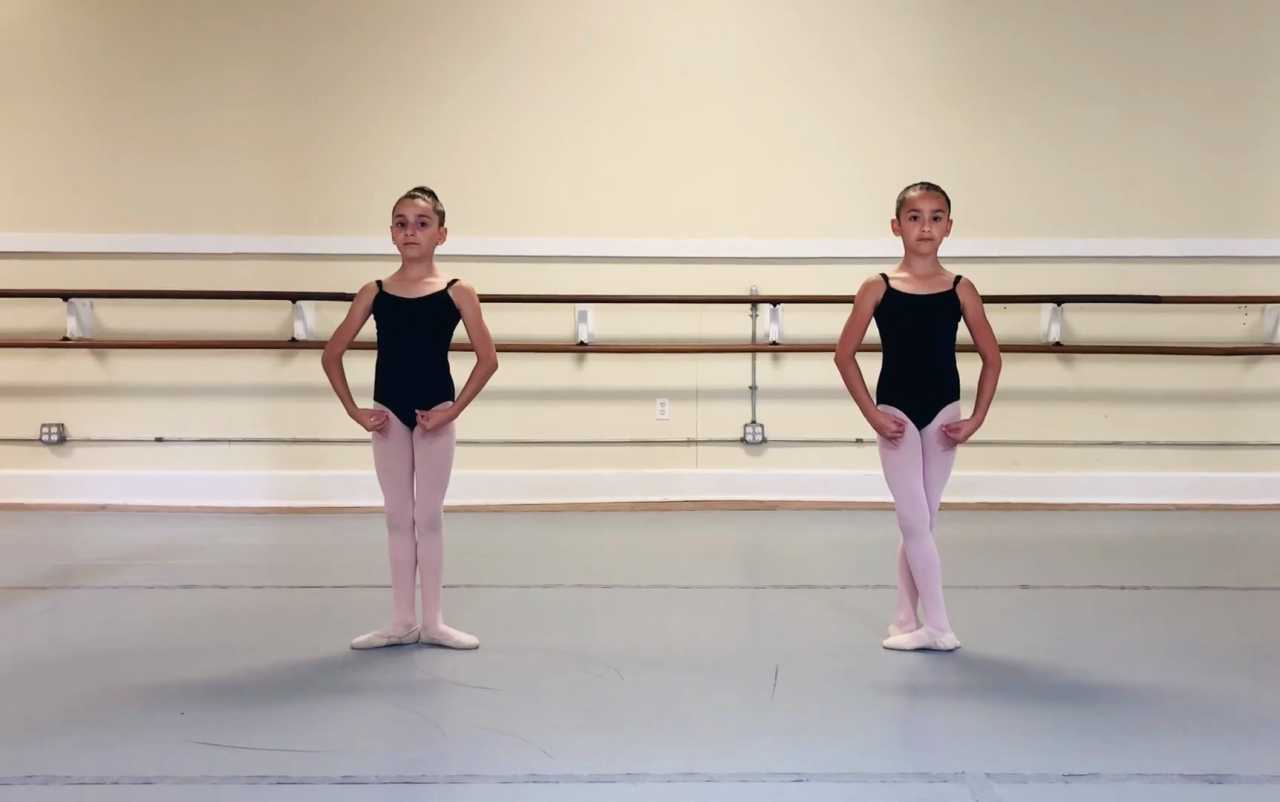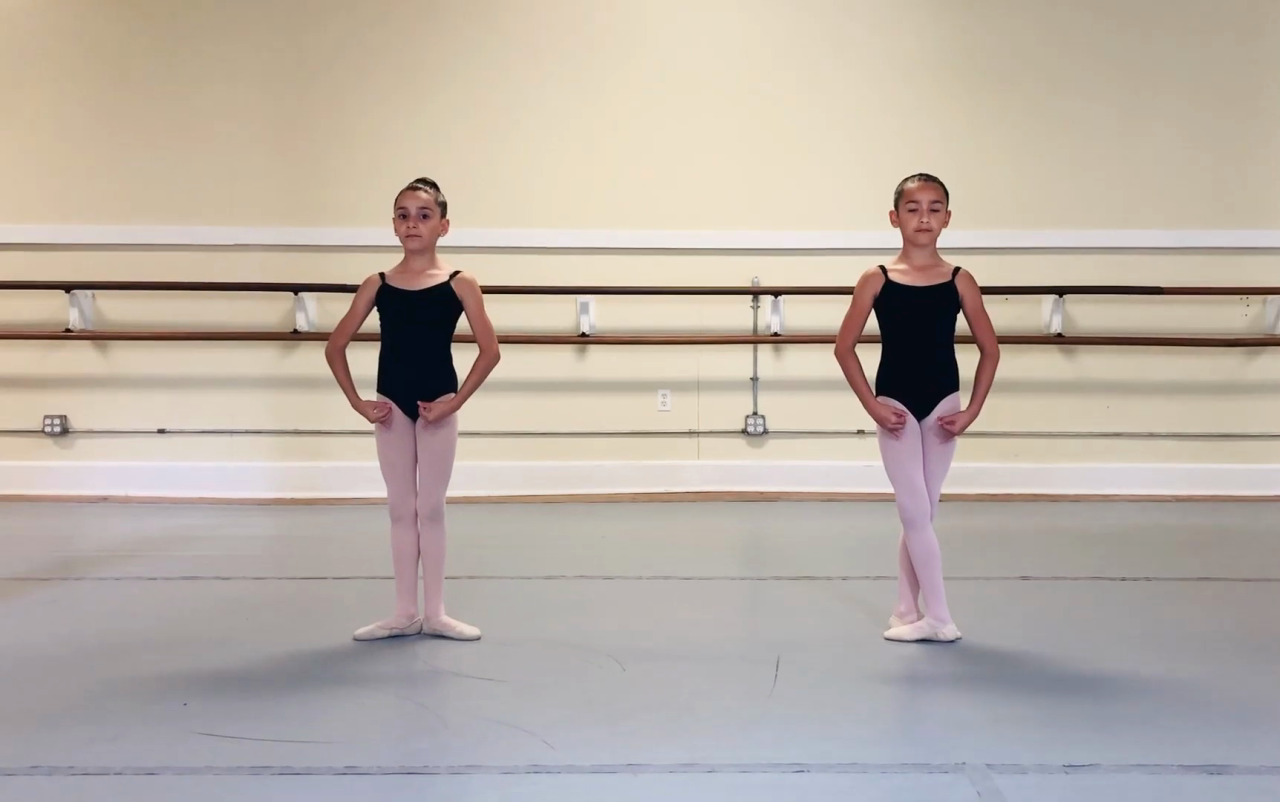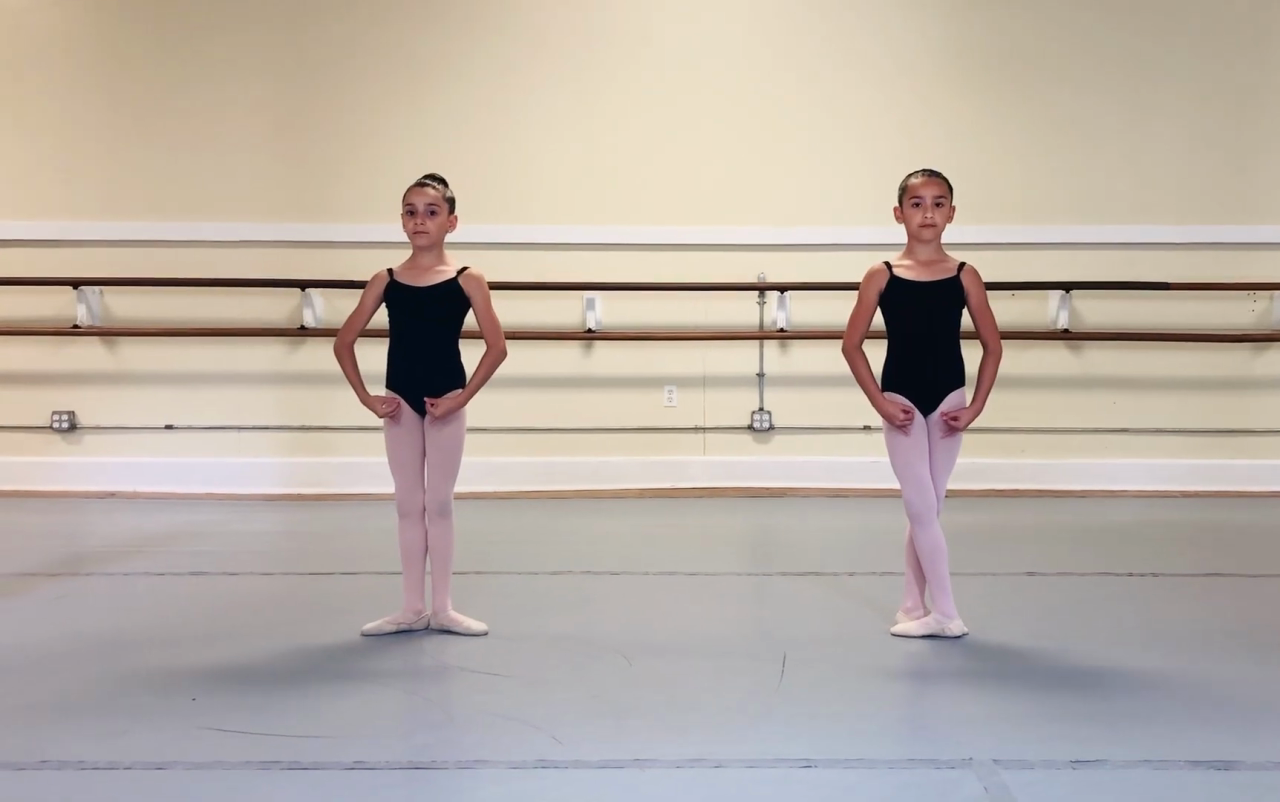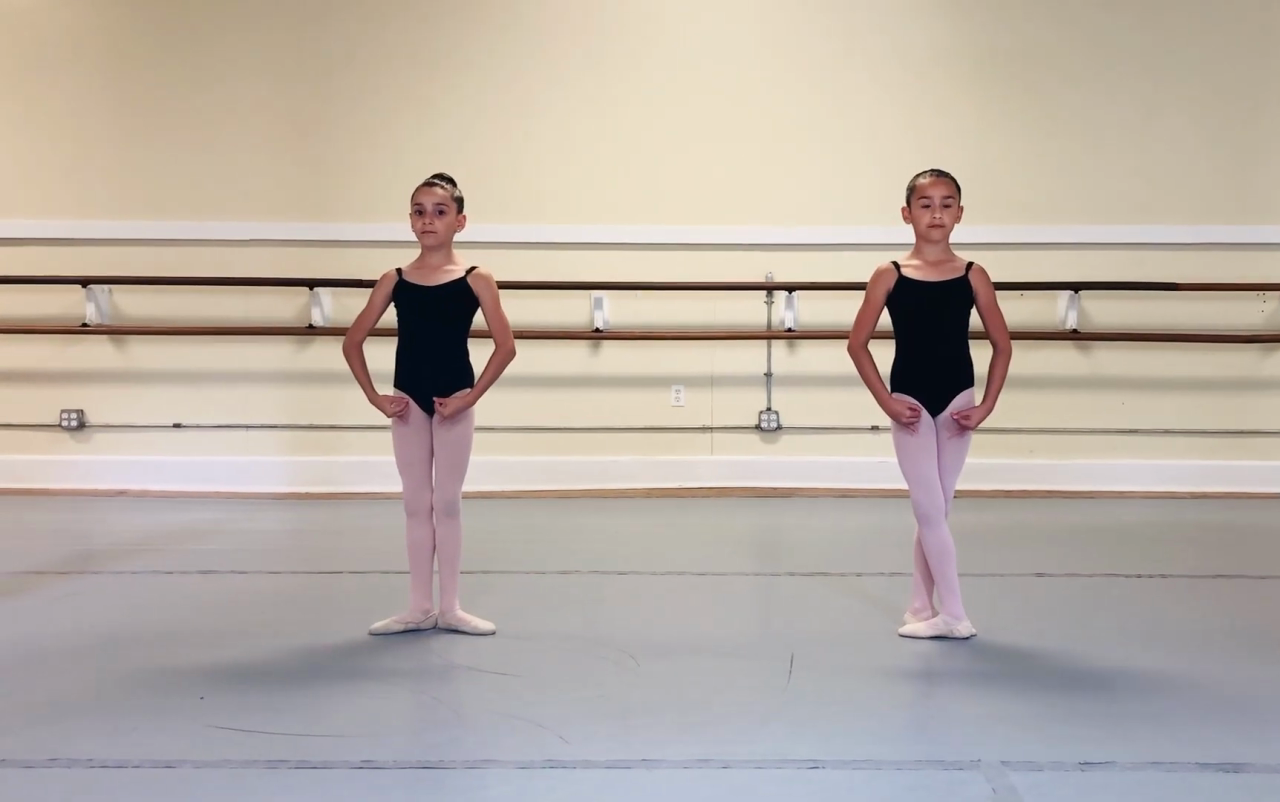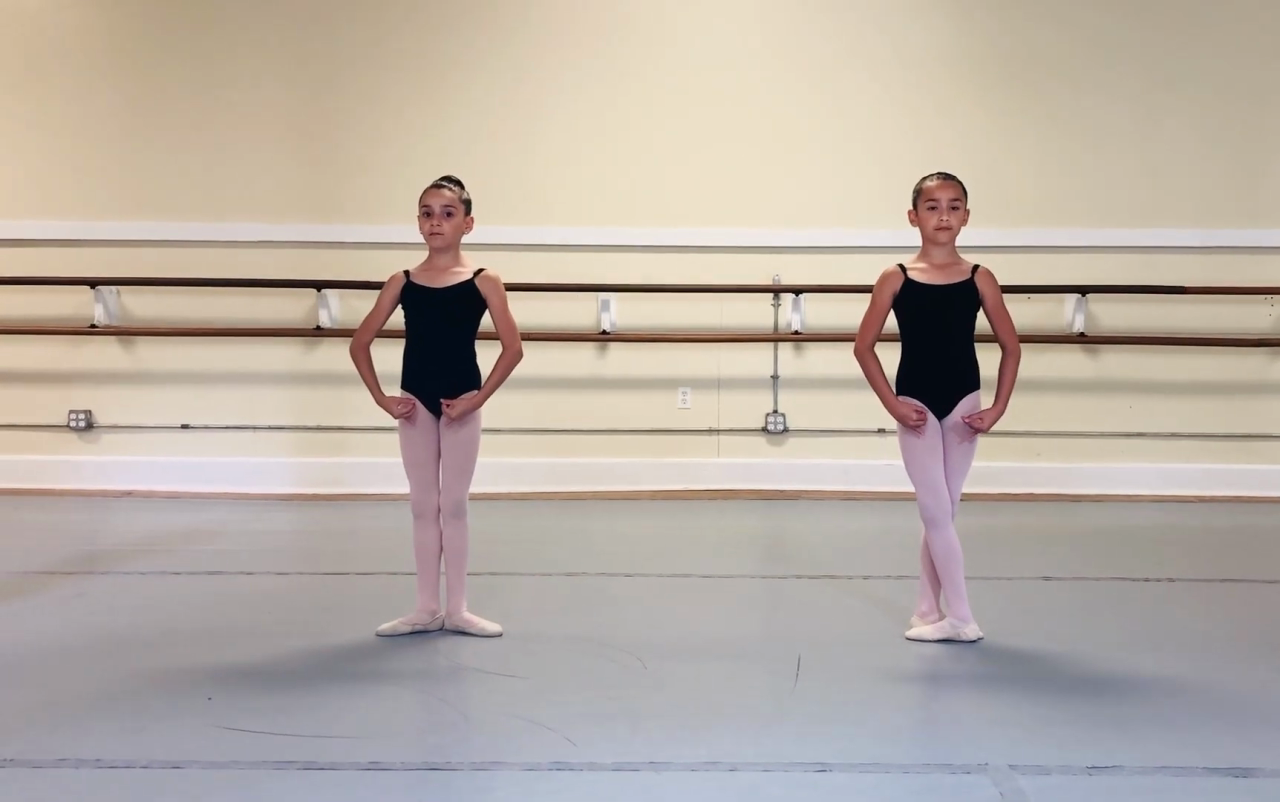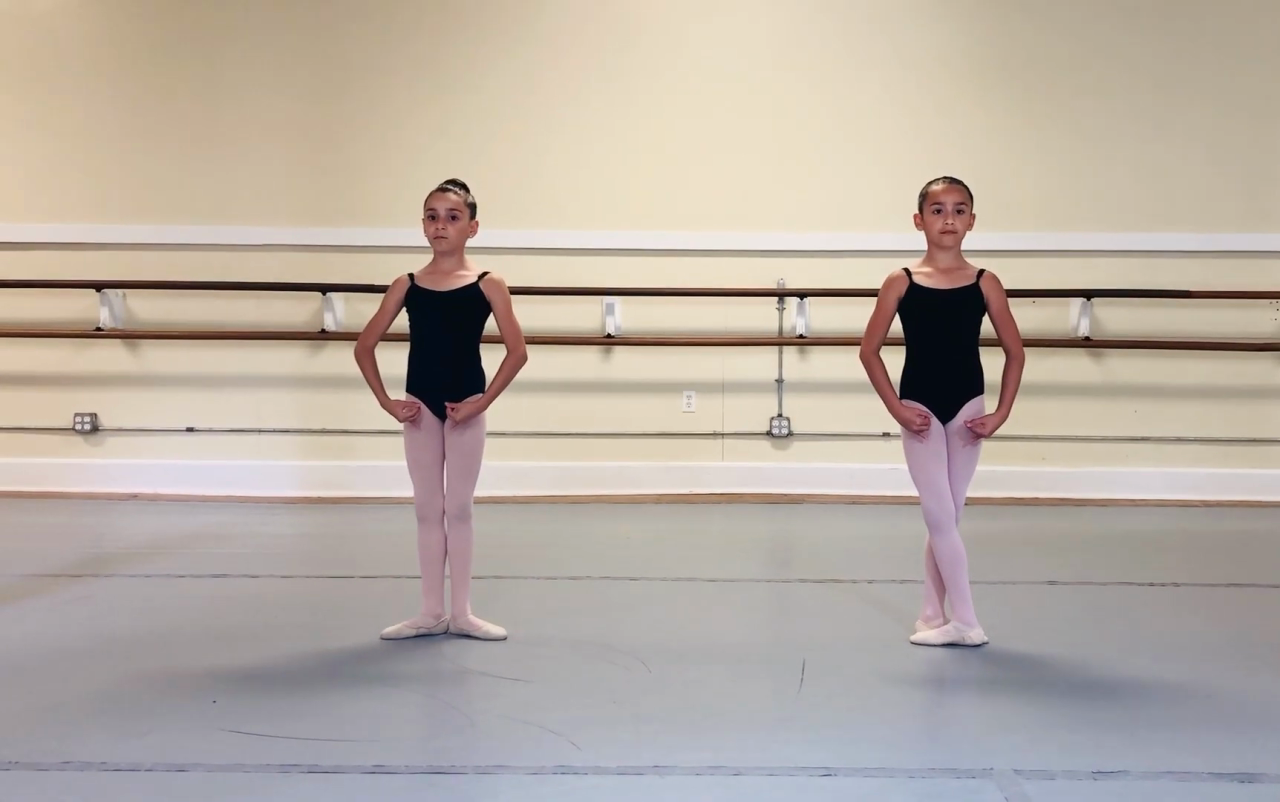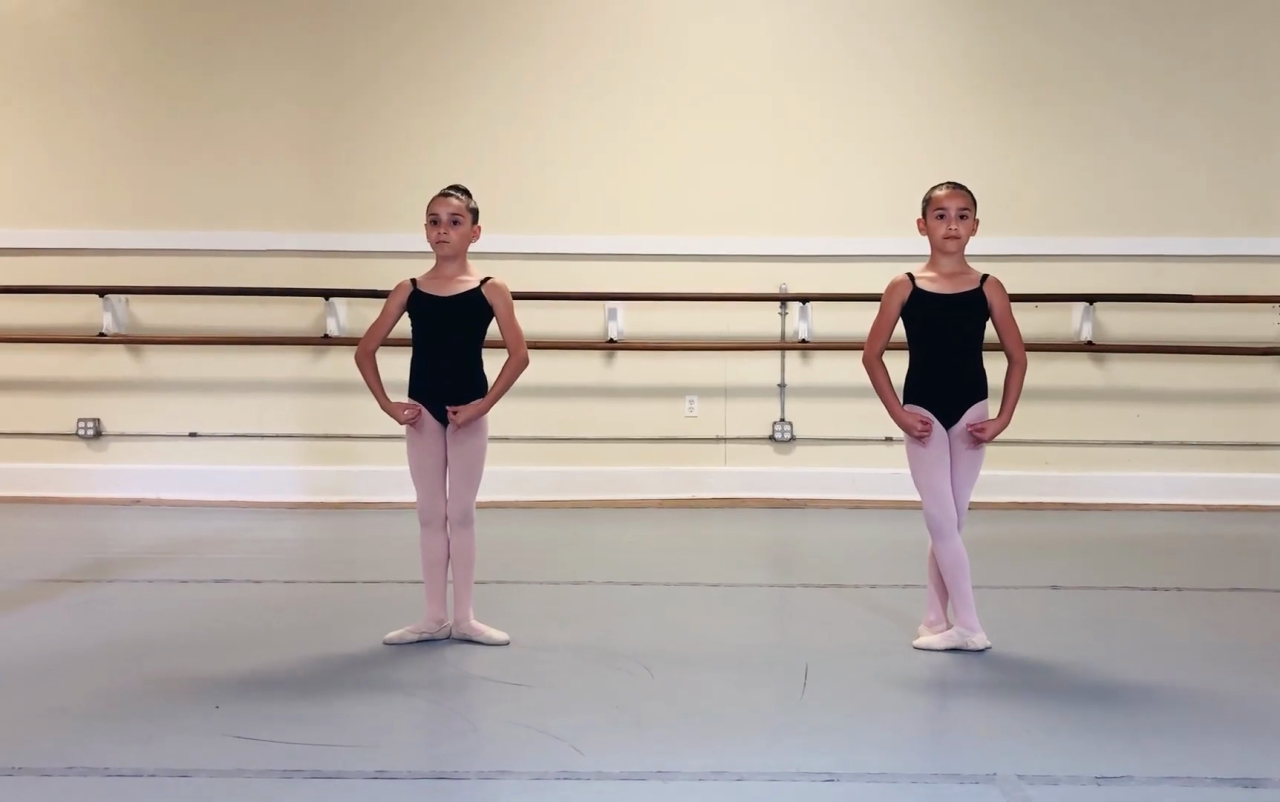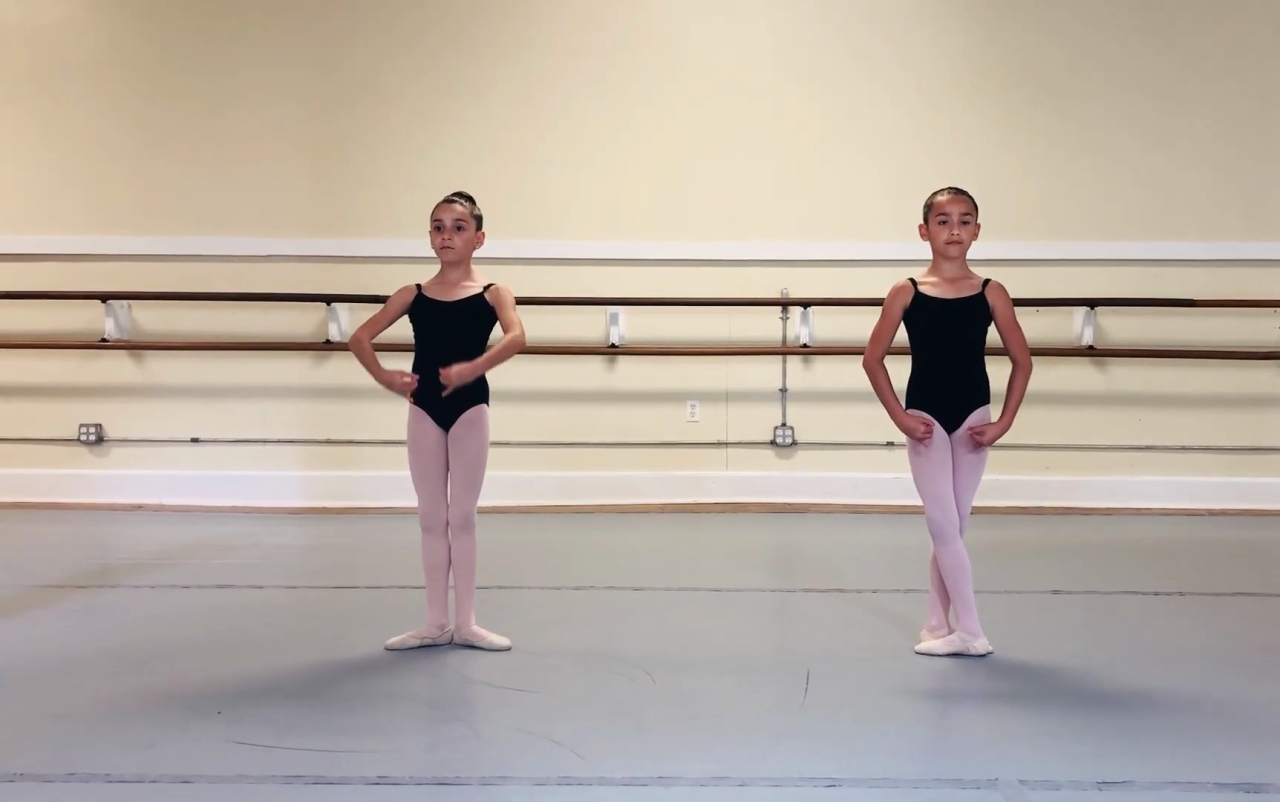
dt=0.3s
person 1, frame 1
left shoulder: (961, 289)
right shoulder: (878, 287)
left elbow: (991, 357)
right elbow: (845, 353)
left wrist: (977, 417)
right wrist: (871, 414)
left hip: (943, 413)
right hip: (896, 412)
left knee: (921, 523)
right knee: (914, 522)
left ankle: (906, 621)
right ankle: (937, 625)
person 1, frame 2
left shoulder: (960, 280)
right shoulder: (876, 279)
left elbow: (989, 349)
right elbow: (844, 346)
left wrist: (972, 410)
right wrist: (871, 405)
left hip: (942, 403)
right hip: (895, 404)
left knee: (922, 515)
right knee: (915, 513)
left ankle: (906, 612)
right ankle: (938, 617)
person 1, frame 3
left shoulder: (965, 275)
right shoulder: (881, 276)
left elbow: (991, 345)
right elbow: (852, 344)
left wrist: (976, 406)
right wrist: (879, 402)
left hip: (948, 400)
right hip: (902, 400)
left knee: (928, 510)
right knee: (921, 509)
left ankle: (914, 608)
right ankle: (945, 613)
person 1, frame 4
left shoulder: (973, 276)
right shoulder: (890, 276)
left elbow: (1002, 345)
right elbow: (857, 343)
left wrist: (987, 404)
right wrist: (886, 401)
left hip: (957, 399)
right hip: (910, 401)
left knee: (937, 511)
right knee: (929, 510)
left ankle: (921, 609)
right ankle: (953, 614)
person 1, frame 5
left shoulder: (979, 278)
right shoulder: (895, 278)
left elbow: (1010, 346)
right elbow: (864, 345)
left wrist: (998, 407)
right wrist: (891, 404)
left hip: (963, 402)
right hip: (916, 404)
left knee: (943, 513)
right knee: (935, 512)
left ankle: (927, 612)
right ankle: (960, 616)
person 1, frame 6
left shoulder: (984, 283)
right shoulder: (900, 282)
left elbow: (1014, 351)
right elbow: (869, 349)
left wrist: (1002, 412)
right wrist: (896, 408)
left hip: (966, 407)
right hip: (920, 408)
left knee: (947, 518)
right knee: (939, 516)
left ankle: (933, 616)
right ankle: (964, 621)
person 1, frame 7
left shoulder: (988, 288)
right shoulder: (903, 287)
left elbow: (1016, 357)
right elbow: (872, 354)
left wrist: (1003, 417)
right wrist: (897, 414)
left hip: (970, 411)
right hip: (923, 411)
left knee: (951, 522)
right knee: (941, 521)
left ankle: (935, 620)
right ankle: (968, 625)
person 1, frame 8
left shoulder: (990, 293)
right shoulder: (906, 292)
left elbow: (1021, 359)
right elbow: (874, 356)
left wrist: (1005, 419)
right wrist: (899, 416)
left hip: (973, 415)
right hip: (926, 416)
left knee: (953, 526)
right knee: (942, 525)
left ankle: (937, 625)
right ankle: (970, 631)
person 2, frame 1
left shoulder: (457, 292)
right shoulder: (374, 293)
left elbow: (488, 359)
right elbow: (331, 354)
left wrist: (455, 409)
right wrist: (354, 411)
left hip: (434, 415)
right hip: (389, 415)
left knee: (429, 517)
right knee: (398, 518)
left ankle: (432, 621)
right ankle: (403, 621)
person 2, frame 2
left shoulder: (459, 284)
right shoulder: (377, 285)
left elbow: (490, 351)
right elbow: (335, 347)
left wrist: (456, 402)
right wrist: (357, 402)
left hip: (437, 405)
right hip: (391, 406)
left knee: (432, 509)
right knee: (401, 510)
left ankle: (434, 613)
right ankle: (405, 612)
person 2, frame 3
left shoulder: (468, 280)
right shoulder: (385, 281)
left elbow: (497, 347)
right elbow: (343, 342)
left wrist: (464, 396)
right wrist: (367, 398)
left hip: (445, 403)
right hip: (400, 403)
left knee: (440, 504)
right knee: (408, 505)
left ankle: (442, 607)
right ankle: (413, 607)
person 2, frame 4
left shoulder: (476, 279)
right shoulder: (394, 281)
left elbow: (505, 346)
right elbow: (352, 342)
left wrist: (472, 396)
right wrist: (374, 397)
left hip: (454, 401)
right hip: (408, 401)
left knee: (447, 503)
right knee: (416, 504)
left ankle: (449, 607)
right ankle: (420, 607)
person 2, frame 5
left shoulder: (484, 281)
right shoulder: (402, 282)
left elbow: (513, 348)
right elbow: (359, 343)
left wrist: (480, 397)
right wrist: (381, 398)
left hip: (461, 402)
right hip: (415, 402)
left knee: (455, 505)
right knee: (423, 505)
left ankle: (457, 609)
right ankle: (427, 608)
person 2, frame 6
left shoulder: (488, 285)
right shoulder: (406, 285)
left elbow: (517, 351)
right elbow: (364, 346)
left wrist: (484, 401)
right wrist: (386, 401)
left hip: (466, 405)
right hip: (420, 405)
left knee: (459, 508)
right knee: (427, 509)
left ankle: (461, 612)
right ankle: (431, 611)
person 2, frame 7
left shoulder: (491, 290)
right shoulder: (409, 290)
left elbow: (519, 354)
right elbow: (365, 350)
left wrist: (485, 403)
right wrist: (387, 403)
left hip: (468, 410)
right hip: (422, 410)
left knee: (462, 513)
right knee: (430, 513)
left ankle: (464, 617)
right ankle: (435, 616)
person 2, frame 8
left shoulder: (491, 294)
right shoulder: (413, 295)
left elbow: (516, 336)
right elbow: (360, 336)
left wrist: (475, 368)
right wrist: (382, 374)
left hip: (469, 409)
right hip: (423, 410)
left knee: (463, 517)
right knee: (431, 518)
left ankle: (465, 622)
right ankle: (436, 622)
